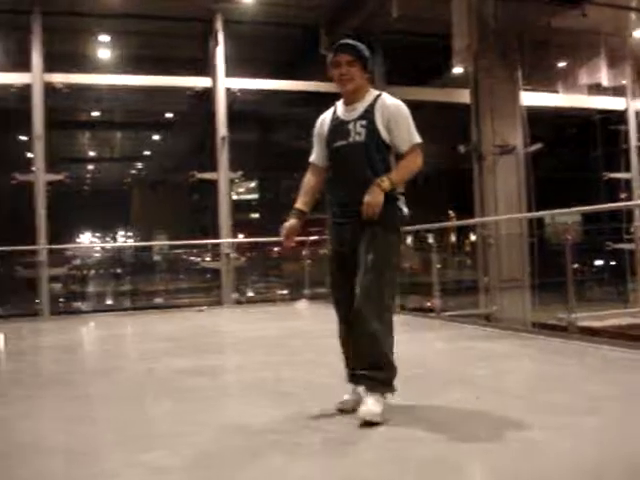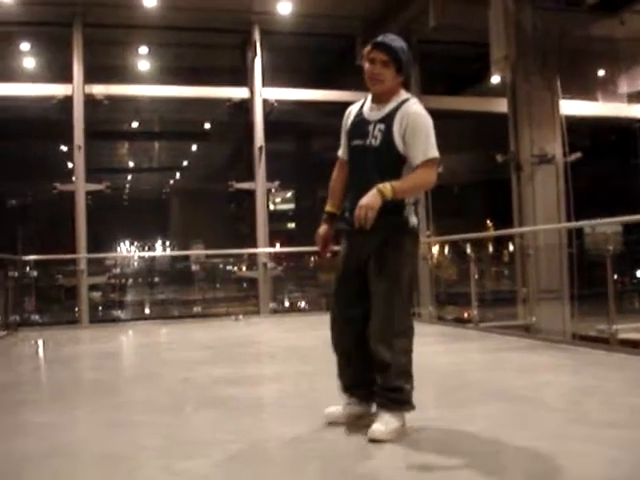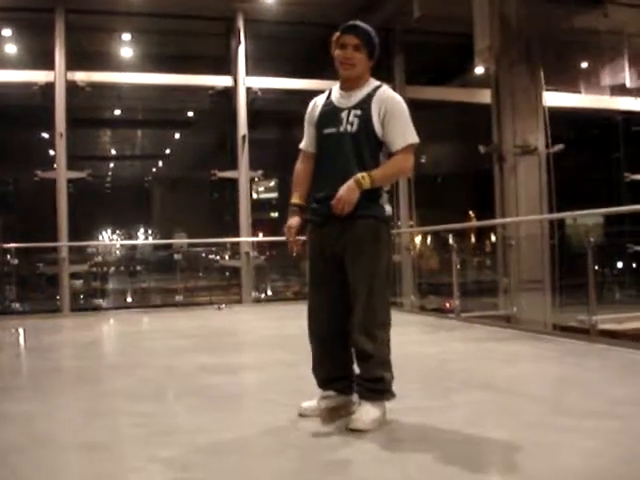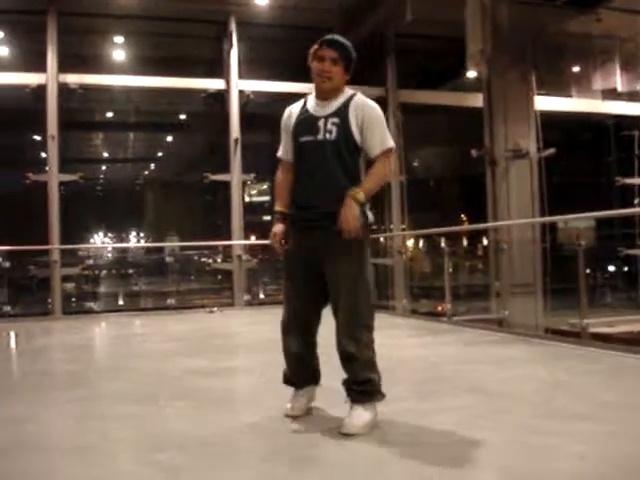
dt=0.7s
person 1, frame 1
left shoulder: (389, 108)
right shoulder: (326, 120)
left elbow: (414, 158)
right elbow: (316, 171)
left wrist: (382, 185)
right wrist: (298, 213)
left hip: (381, 219)
right hip: (341, 222)
left knee: (371, 301)
right knee: (347, 307)
left ankle: (377, 386)
right ankle: (363, 384)
person 1, frame 2
left shoulder: (412, 115)
right shoulder: (353, 114)
left elbow: (428, 174)
left wrist: (382, 191)
right wrist: (330, 217)
left hip: (394, 231)
right hip: (354, 230)
left knee: (389, 321)
right knee: (345, 315)
left ankle: (393, 405)
right ankle: (360, 395)
person 1, frame 3
left shoulder: (386, 100)
right shoulder: (318, 105)
left elbow: (405, 161)
right elbow: (306, 160)
left wrist: (360, 181)
right wrist: (296, 209)
left hip: (366, 221)
right hip: (322, 221)
left knee: (368, 312)
right knee: (324, 312)
left ankle: (373, 395)
right ankle: (337, 389)
person 1, frame 4
left shoulder: (363, 109)
right shoulder: (293, 114)
left elbow: (385, 164)
right elbow: (286, 169)
left wrist: (356, 199)
right wrist: (280, 217)
left hip: (343, 228)
right hip: (301, 228)
left knee: (353, 315)
right knee: (297, 314)
left ankle: (364, 398)
right ankle: (304, 385)
